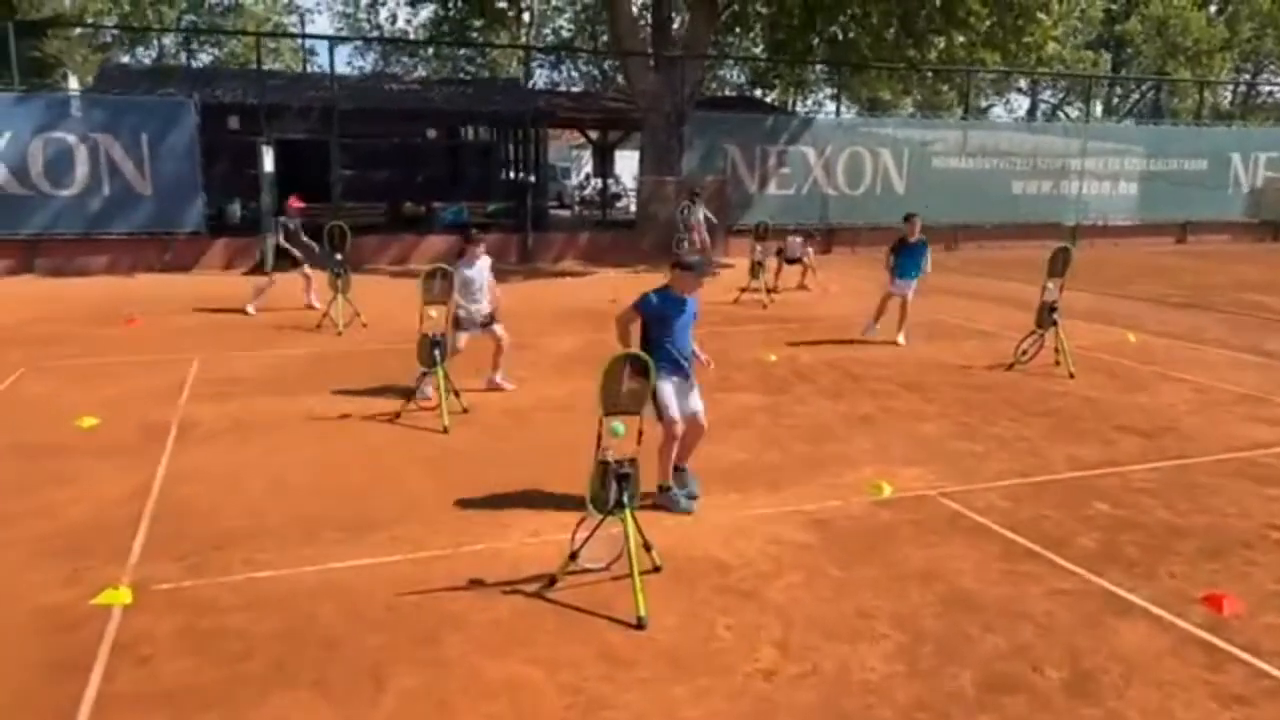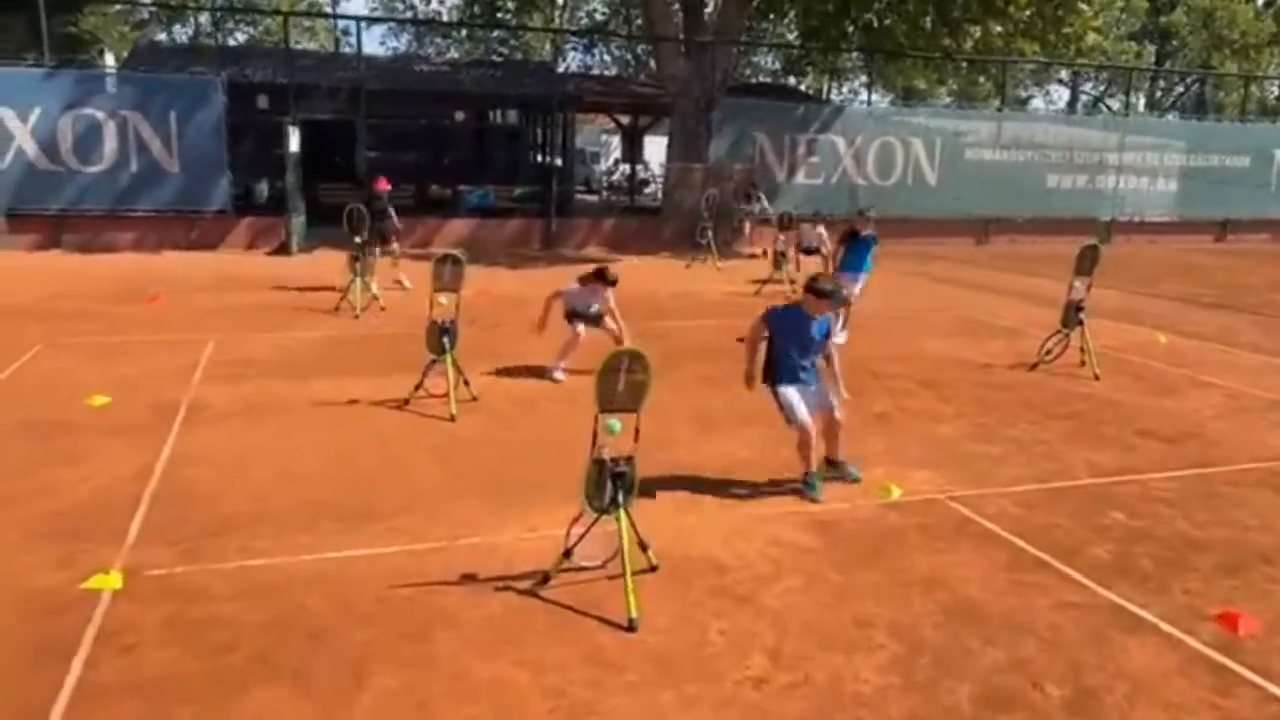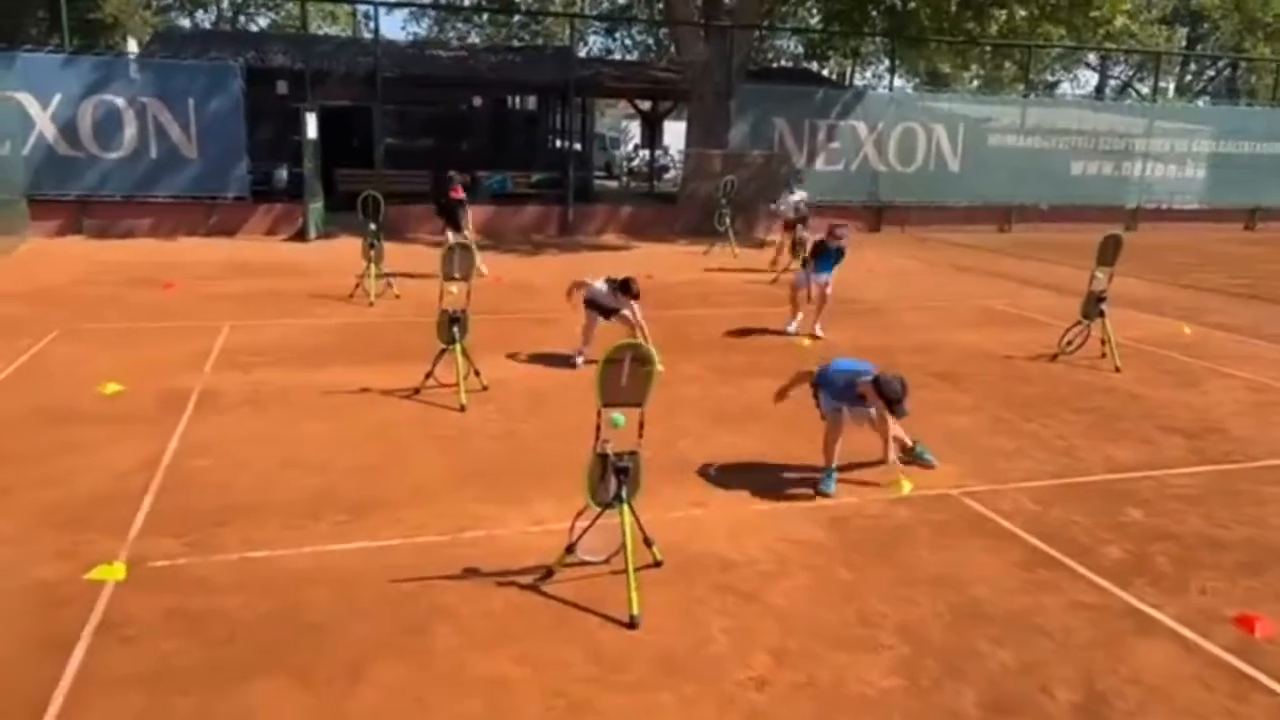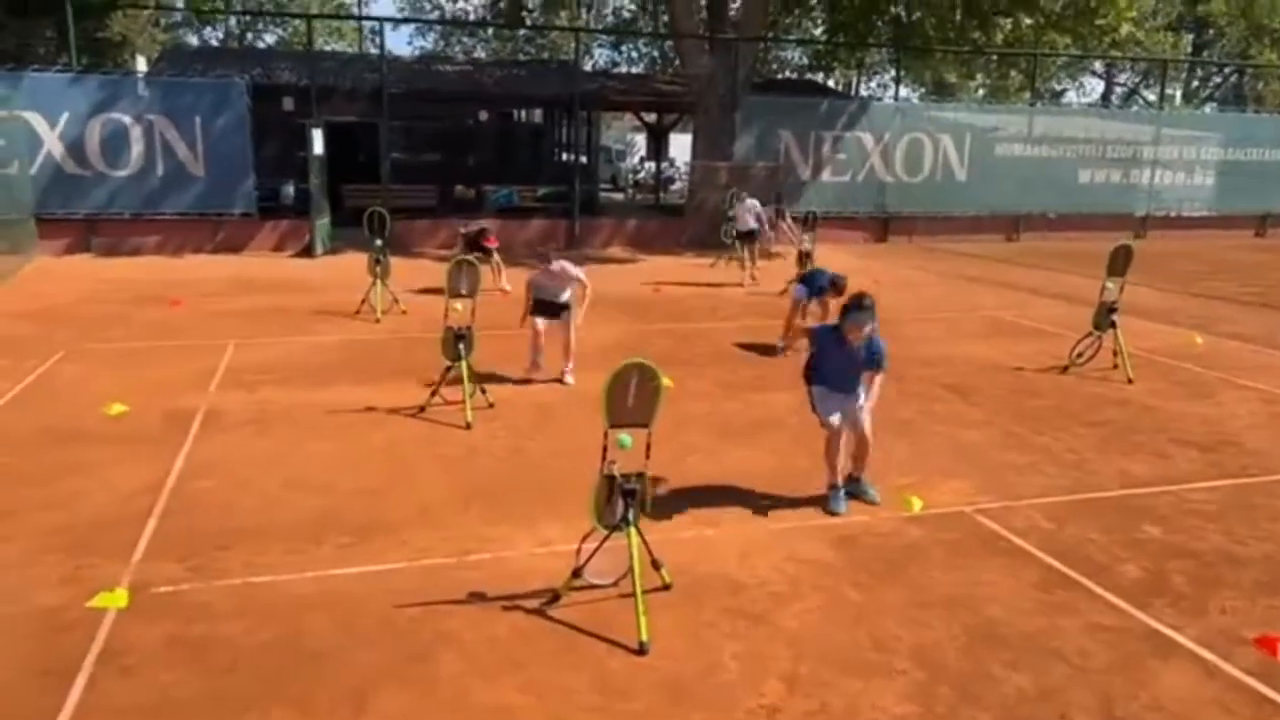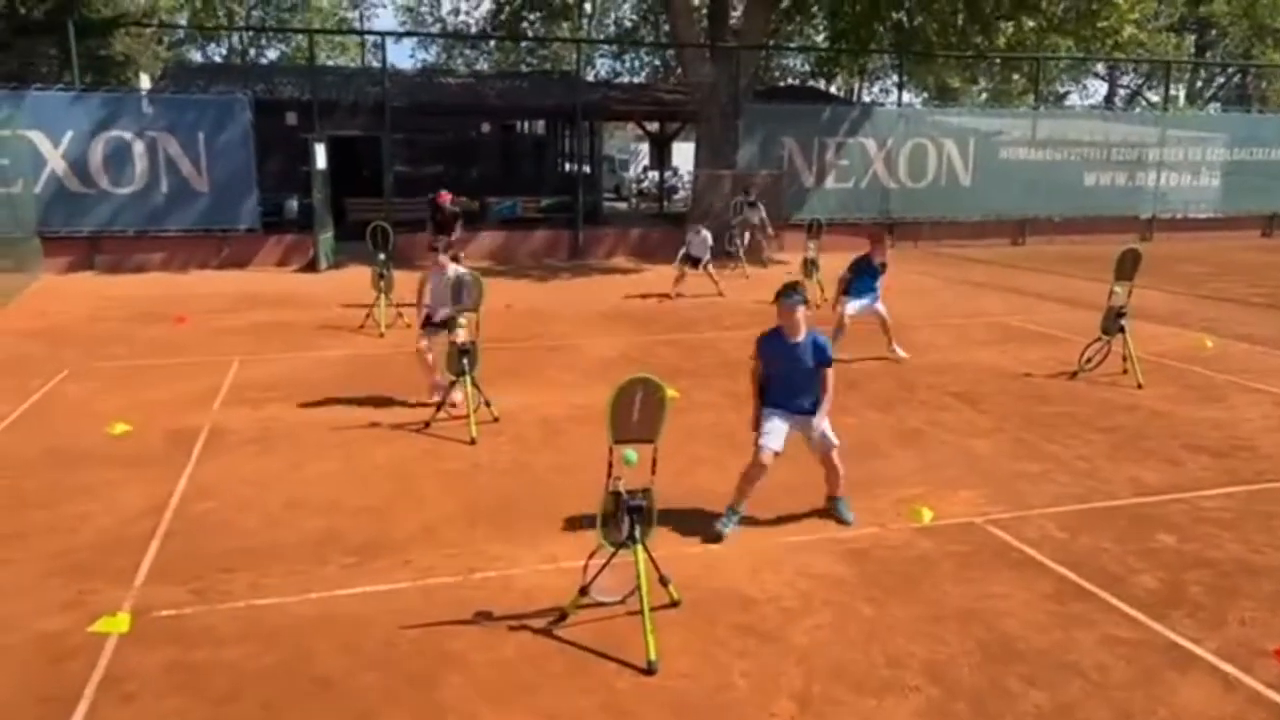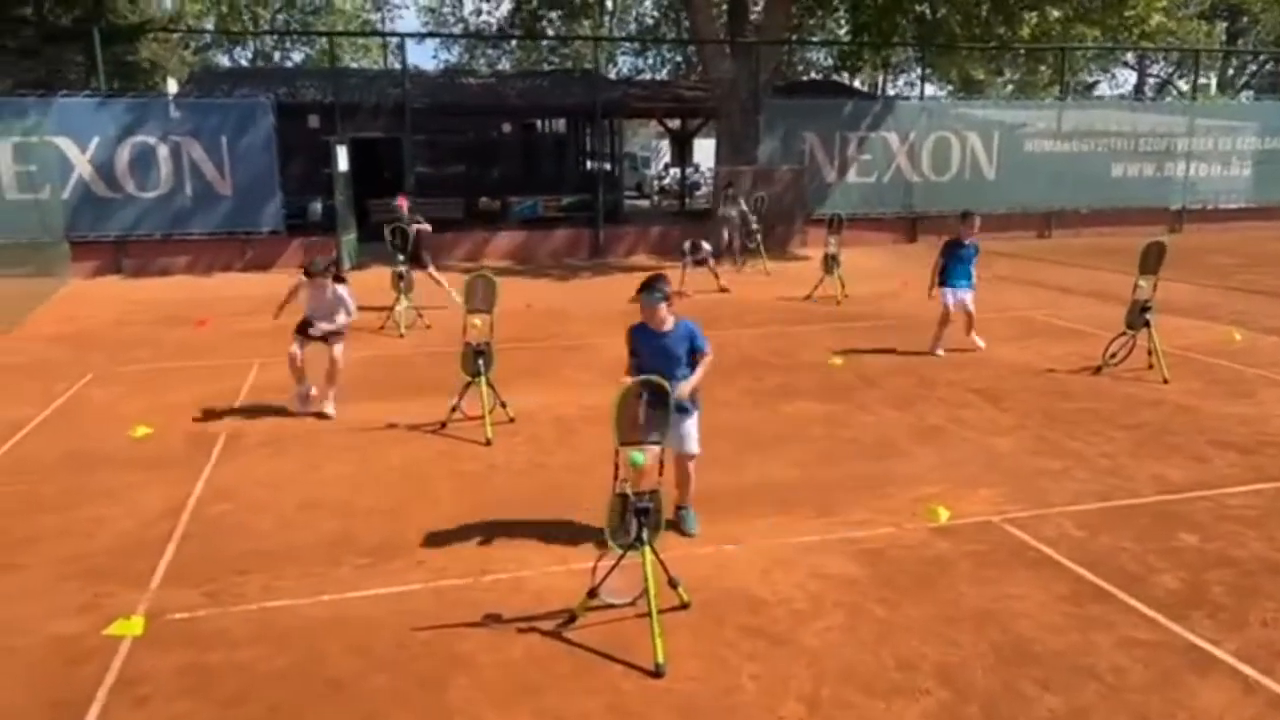
dt=0.4s
person 1, frame 1
left shoulder: (691, 301)
right shoulder: (654, 300)
right elbow: (623, 320)
left wrist: (698, 353)
left hip: (684, 374)
right hip: (660, 374)
left knee: (699, 424)
right knee: (674, 429)
left ankle: (680, 468)
right ankle: (666, 489)
person 1, frame 2
left shoulder: (825, 320)
right shoulder: (779, 314)
left elbow: (829, 352)
right elbow: (754, 334)
left wrist: (839, 386)
right wrist: (750, 368)
left hip: (811, 378)
right hip: (784, 382)
left knee: (835, 419)
right knee: (807, 429)
left ankle: (833, 463)
right ankle: (811, 477)
person 1, frame 3
left shoulder: (880, 390)
right shoulder: (837, 380)
left elbow: (884, 419)
right elbow: (808, 375)
left wrist: (889, 451)
right wrist: (786, 388)
left hip: (857, 393)
right hip: (828, 389)
left knee: (878, 423)
right knee: (836, 424)
left ankle: (910, 449)
right ankle: (829, 472)
person 1, frame 4
left shoulder: (876, 345)
right shoulder: (827, 335)
left elbow: (876, 377)
left wrist: (868, 406)
left hip: (852, 390)
right hip: (822, 387)
left knee: (864, 438)
right knee: (836, 432)
left ankle: (855, 481)
right ankle: (835, 489)
person 1, frame 5
left shoulder: (818, 343)
right shoulder: (767, 341)
left elbow: (828, 379)
right elbow: (758, 372)
left wrist: (822, 416)
right wrist: (757, 409)
left hip: (812, 411)
right hip: (776, 410)
left knee: (832, 460)
right knee: (761, 461)
left ankle: (836, 499)
right ankle: (733, 512)
person 1, frame 6
left shoulder: (688, 330)
right shoulder: (636, 333)
left elbow: (706, 357)
left wrist: (691, 383)
right wrist: (629, 378)
left hip: (683, 407)
left knee: (686, 463)
left ankle: (684, 508)
